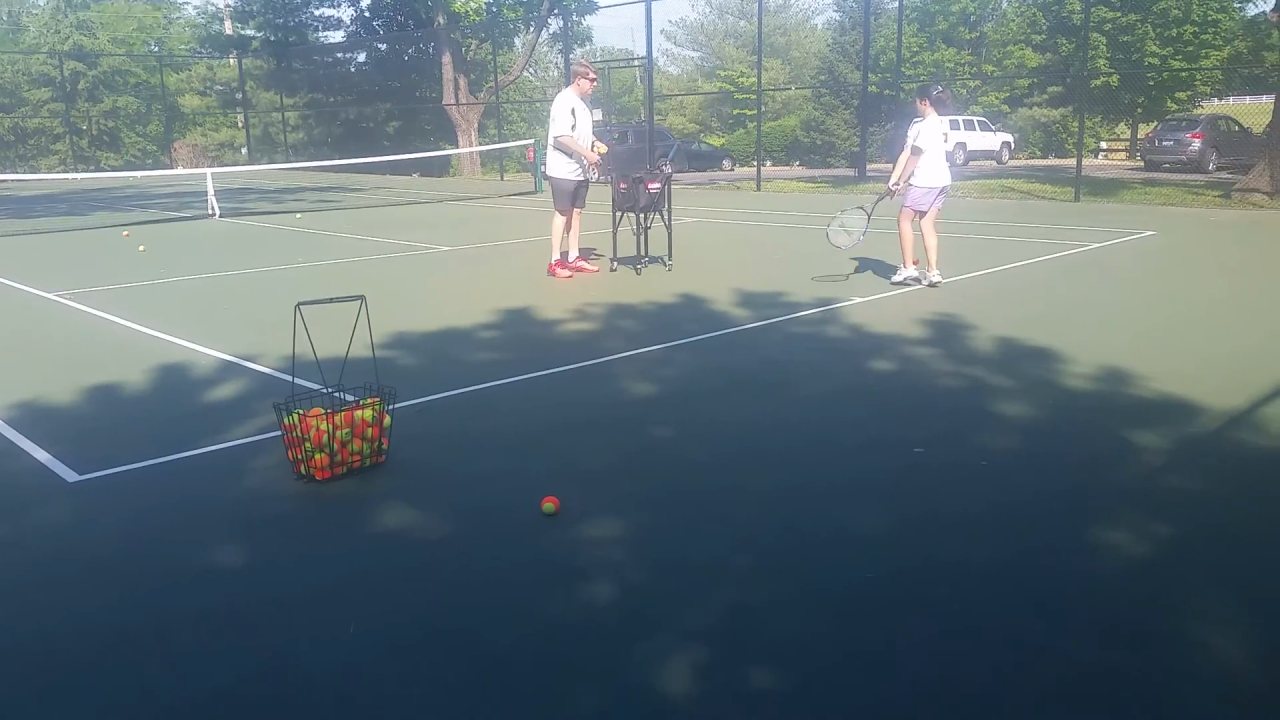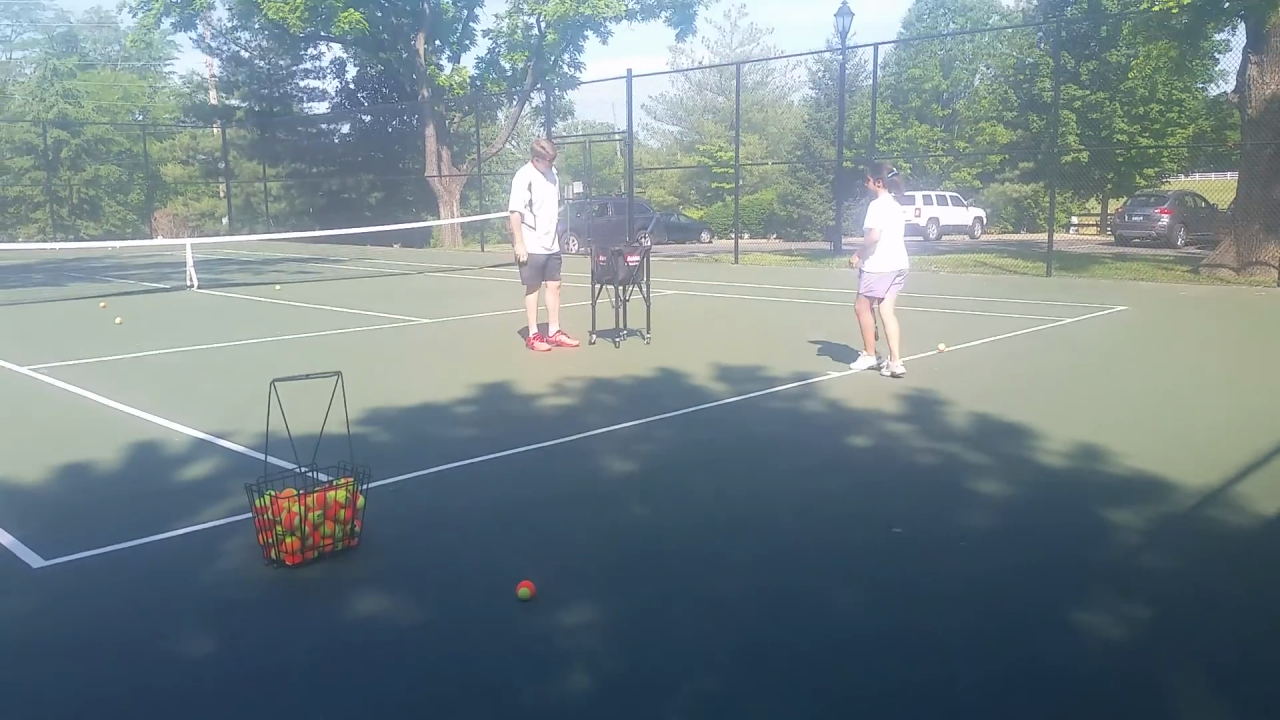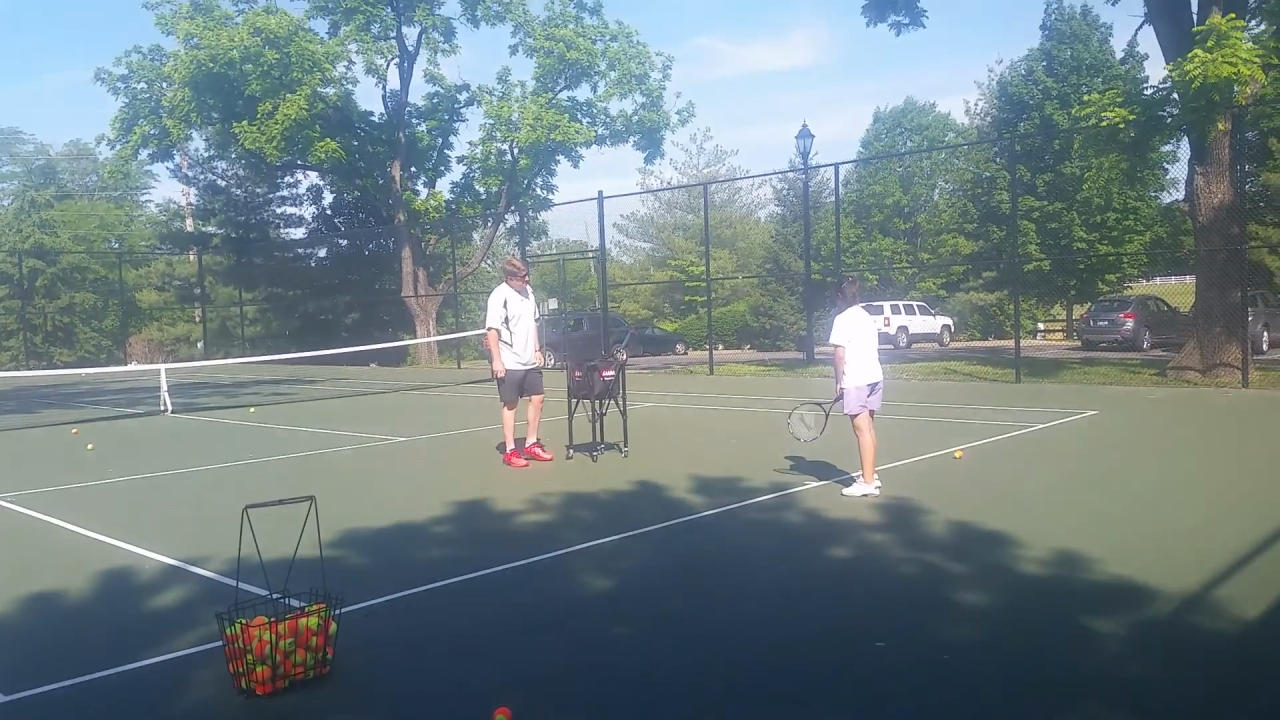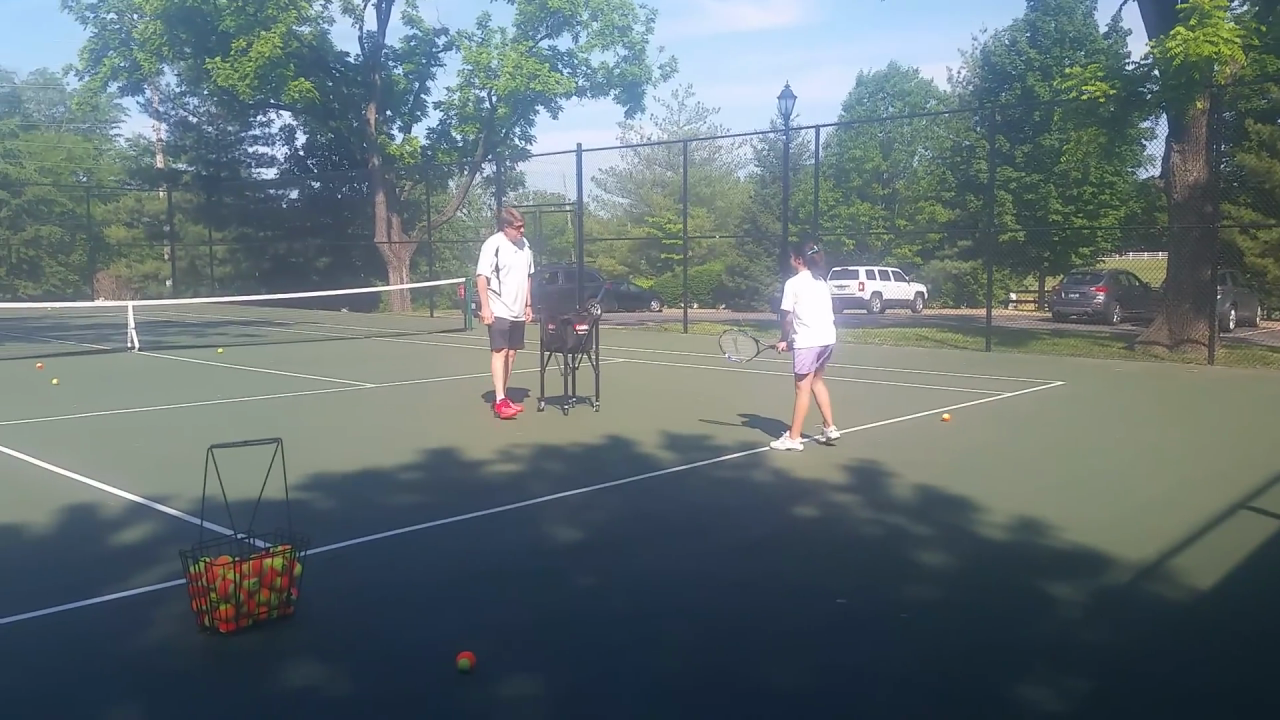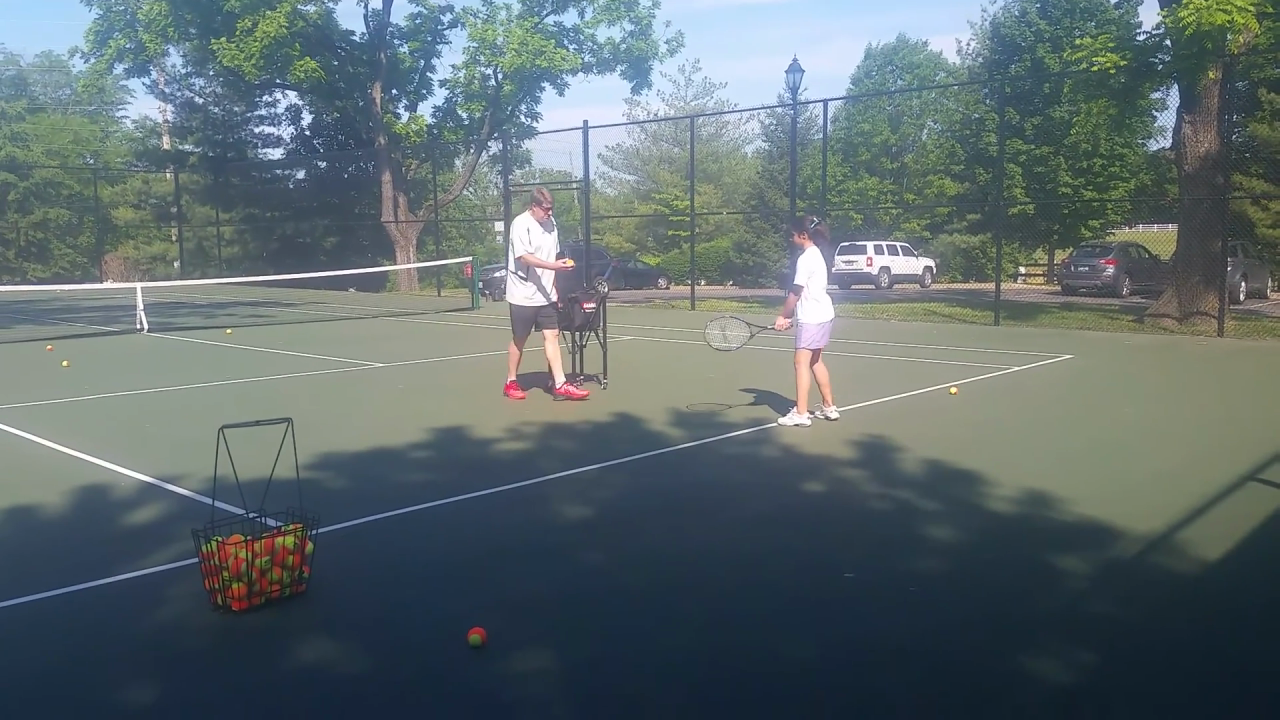
dt=1s
person 1, frame 1
left shoulder: (581, 101)
right shoulder: (564, 101)
right elbow: (562, 137)
left wrist: (595, 142)
right wrist: (587, 153)
left hip: (579, 169)
right hip: (563, 169)
left knee: (576, 212)
right knee: (562, 213)
left ankle: (573, 258)
right ankle: (555, 262)
person 1, frame 2
left shoulder: (551, 172)
right shoulder: (524, 177)
right elbow: (515, 212)
right wrist: (519, 243)
left hip: (551, 243)
right hip: (532, 245)
left knee: (554, 285)
right knee: (533, 287)
left ankle: (554, 332)
right ankle: (533, 336)
person 1, frame 3
left shoulder: (528, 291)
right shoulder: (499, 296)
right elbow: (491, 330)
left wrist: (537, 349)
right wrist: (496, 359)
left hip: (529, 360)
right hip: (509, 362)
left knee: (537, 398)
right knee: (511, 404)
left ankle: (531, 444)
right ankle: (510, 451)
person 1, frame 4
left shoulder: (524, 244)
right shoulder: (493, 244)
right elbow: (481, 277)
left wrist: (528, 304)
right wrist: (485, 306)
left hip: (517, 311)
right hip: (498, 310)
left knee: (511, 353)
right knee: (500, 351)
left ankle: (503, 397)
right ankle: (499, 401)
person 1, frame 5
left shoulder: (551, 223)
right shoulder: (521, 224)
right elbow: (525, 257)
left wrist: (553, 286)
right wrist: (556, 267)
left hip: (546, 295)
right hip: (523, 295)
left knee: (551, 336)
right knee: (519, 339)
left ankle: (560, 385)
right ankle: (511, 382)
person 2, frame 1
left shoulder: (927, 124)
right shoulder: (928, 124)
left elbow: (915, 155)
right elbow: (907, 152)
left wrist: (902, 180)
right wrist: (894, 177)
left hip: (925, 181)
right hip: (940, 181)
left knee: (904, 219)
right knee: (927, 226)
left ankle: (908, 267)
right ankle: (932, 272)
person 2, frame 2
left shoulder: (878, 205)
right shoulder: (896, 206)
left elbow: (874, 236)
left wrist: (857, 255)
right wrist: (864, 256)
left hip: (879, 265)
right hip: (898, 263)
left knee: (862, 307)
right knee: (887, 312)
left ankle: (869, 355)
right ankle: (894, 362)
person 2, frame 3
left shoulder: (842, 319)
right shoulder: (868, 318)
left elbow: (840, 354)
right elbow: (871, 350)
left wrist: (838, 380)
left hip: (855, 380)
right hip: (874, 376)
left knee: (862, 430)
right knee: (868, 427)
left ankle: (867, 483)
right ankle: (871, 475)
person 2, frame 4
left shoulder: (793, 283)
right shoulder: (821, 282)
left elbow: (787, 317)
right elbow: (827, 312)
left wrist: (784, 340)
left hip: (807, 341)
right hip: (827, 338)
left knee: (802, 389)
right knee: (816, 382)
left ankle: (794, 438)
right ankle: (830, 427)
person 2, frame 5
left shoulder: (806, 258)
right shoulder: (815, 255)
left elbow: (796, 293)
left wrist: (783, 316)
right wrist: (789, 316)
left hip: (812, 318)
right hip: (822, 315)
left knee: (801, 362)
right knee: (815, 361)
left ankle: (801, 413)
right ankle: (829, 407)
